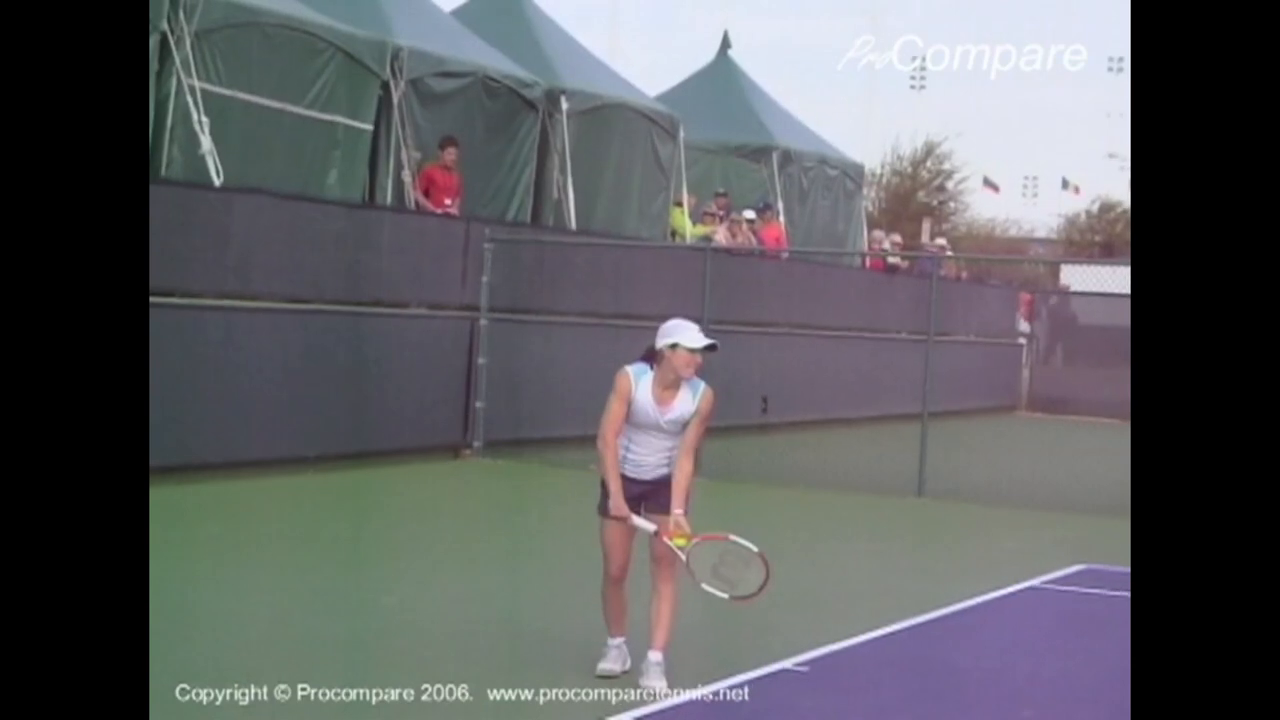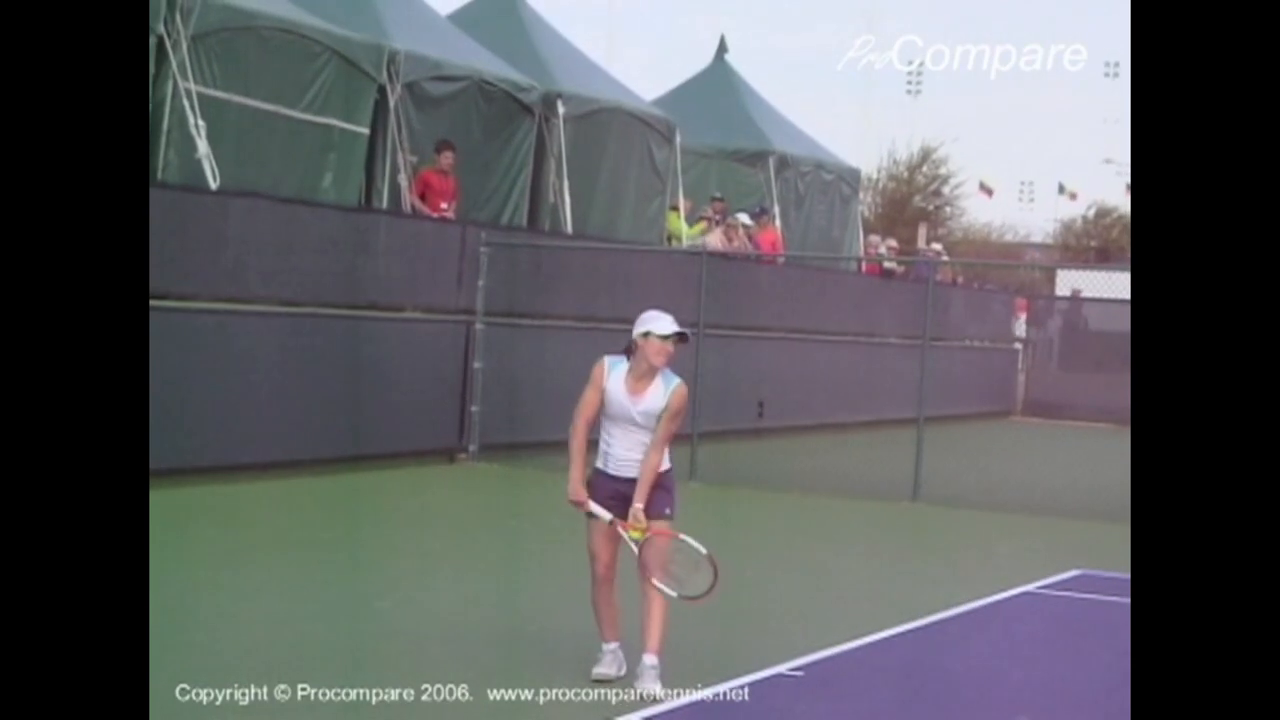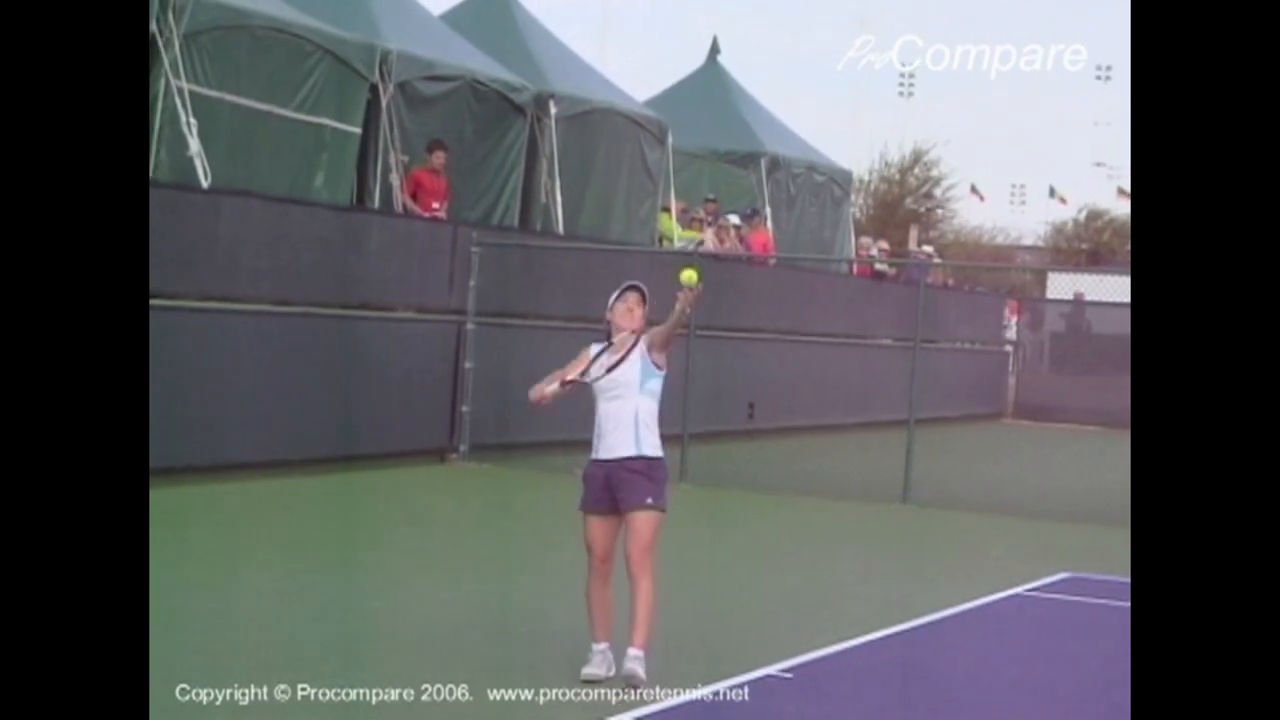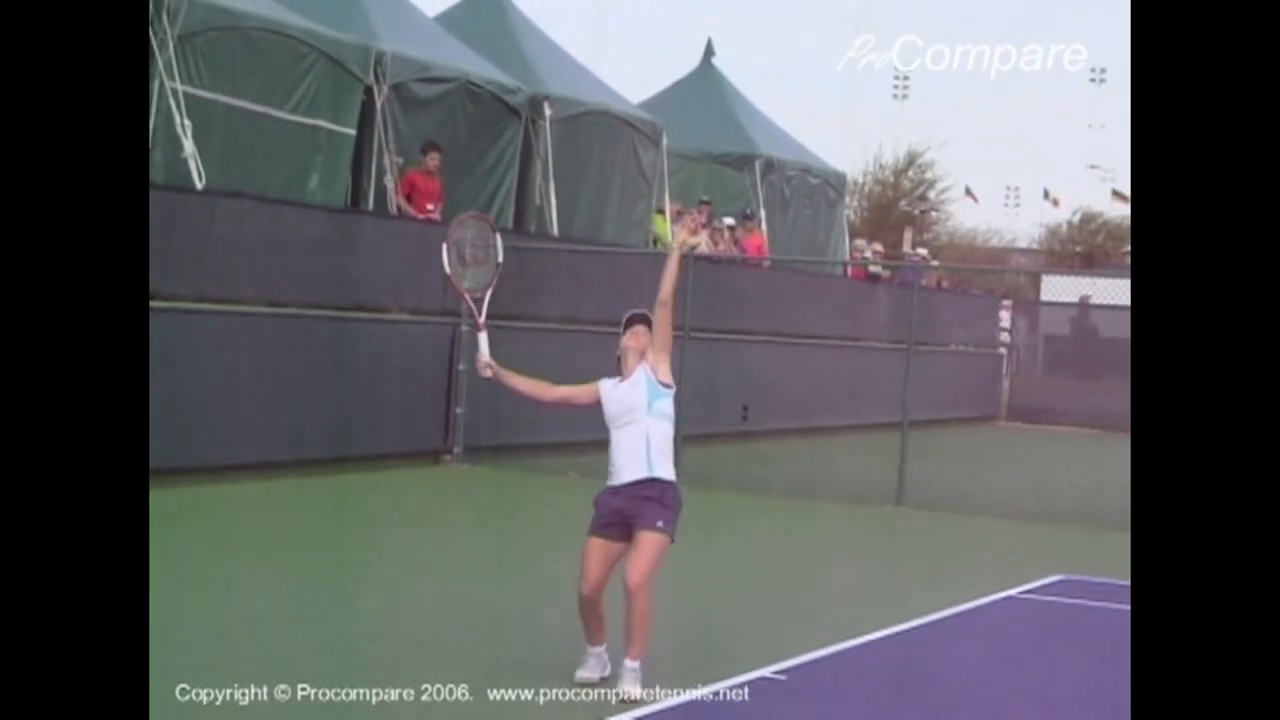
dt=0.4s
person 1, frame 1
left shoulder: (702, 396)
right shoulder: (629, 379)
left elbow: (686, 457)
right elbow: (607, 438)
left wrist: (678, 511)
right wrist: (615, 495)
left hip: (666, 481)
right hip: (622, 478)
left knee: (665, 567)
right knee: (614, 571)
left ankle: (655, 660)
right ankle: (616, 647)
person 1, frame 2
left shoulder: (675, 390)
right shoulder: (606, 369)
left elbow: (655, 450)
right elbow: (580, 425)
left wrist: (639, 505)
right wrist: (576, 479)
left hip: (653, 483)
right hip: (606, 480)
right knee: (601, 571)
left ankle: (650, 665)
right ankle: (611, 652)
person 1, frame 3
left shoulder: (652, 345)
right shoulder: (594, 354)
left elbow: (664, 334)
right elbow: (563, 377)
left wrist: (681, 310)
right wrist: (544, 389)
left hip: (644, 467)
right hip: (602, 467)
left knee: (639, 564)
right knee: (598, 563)
left ankle: (635, 656)
right ankle: (601, 651)
person 1, frame 4
left shoulder: (657, 367)
right shoulder: (606, 389)
left elbow: (664, 305)
right elbow: (548, 393)
left wrist: (676, 248)
right wrist: (497, 370)
left hip: (656, 494)
right hip: (615, 496)
left knee: (636, 584)
right knee: (588, 591)
left ankle: (631, 669)
right ankle: (596, 653)
